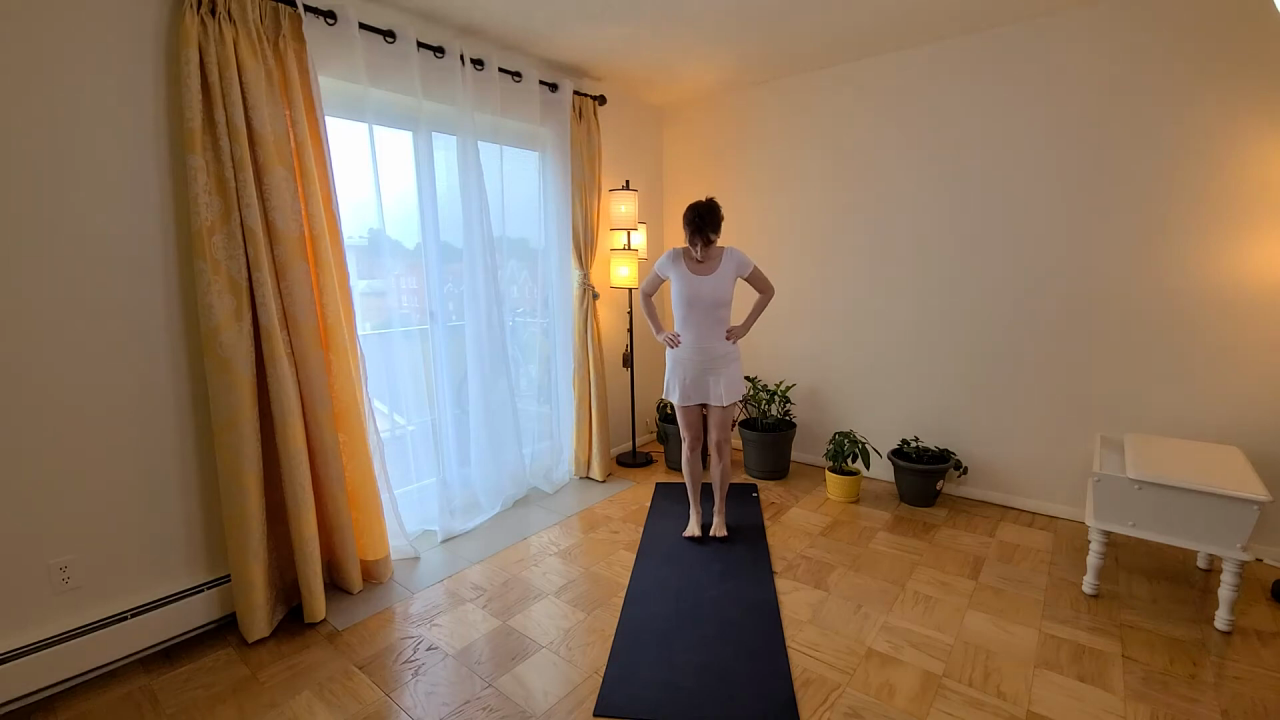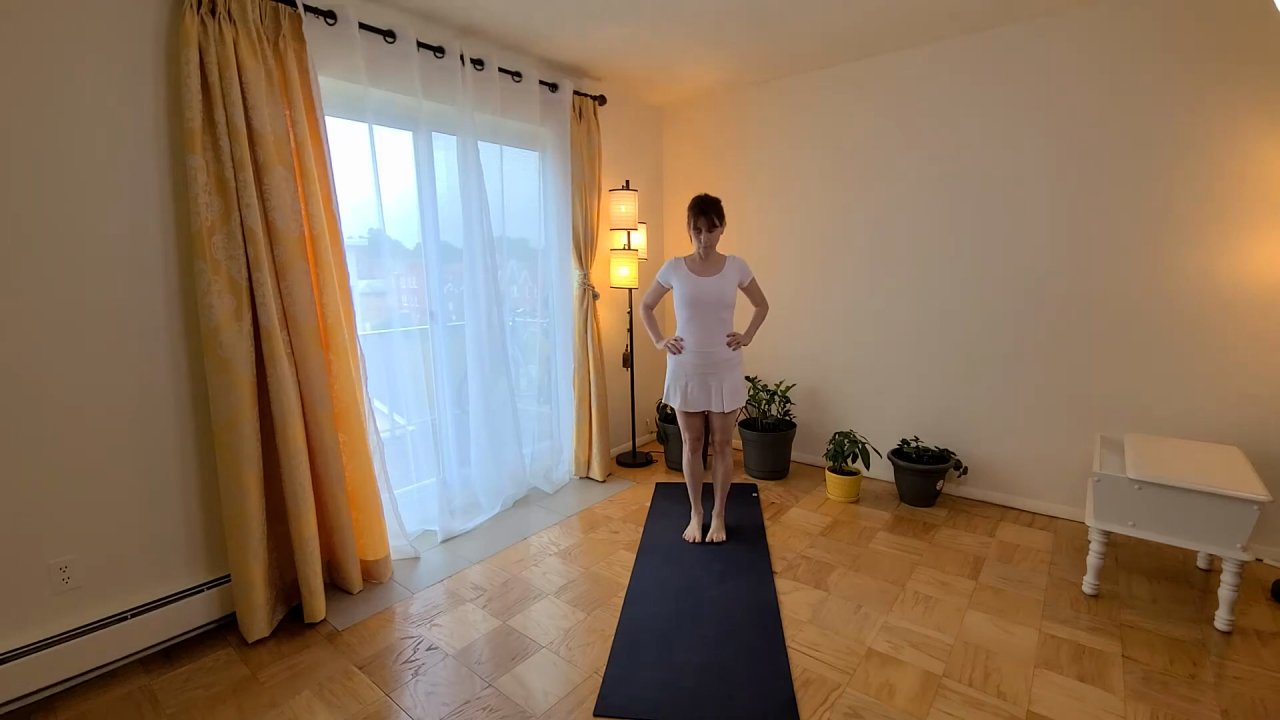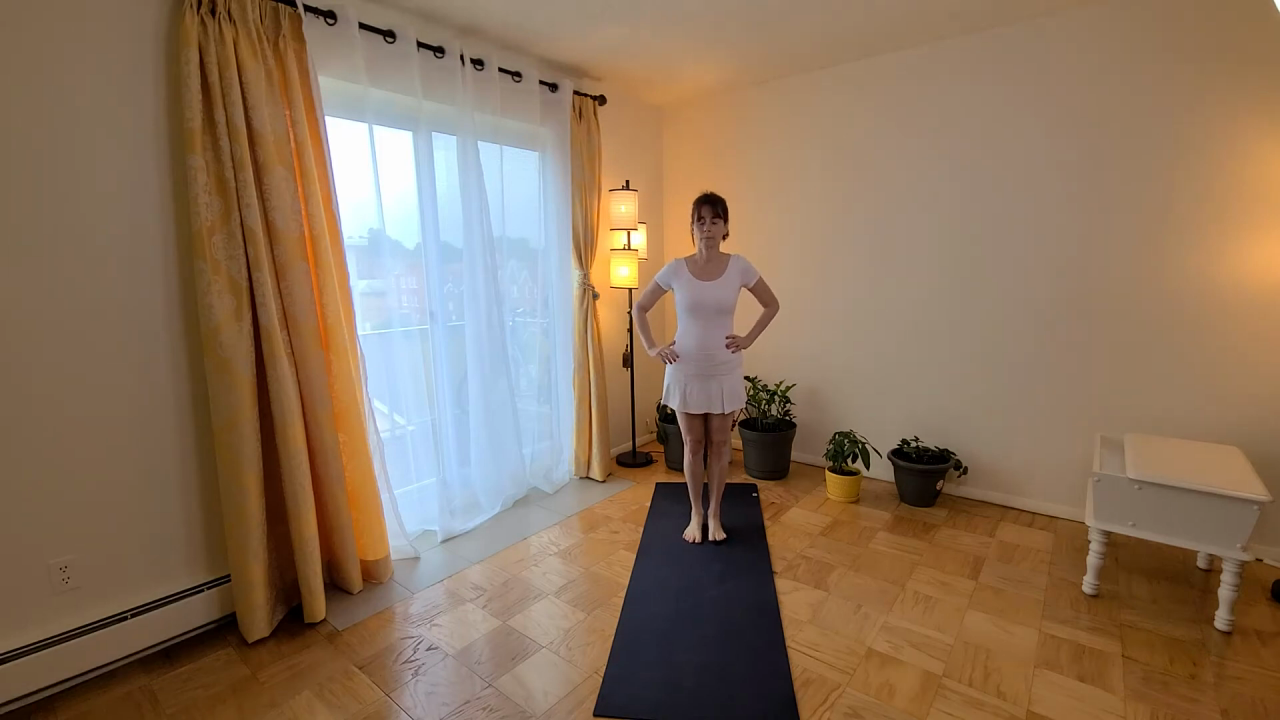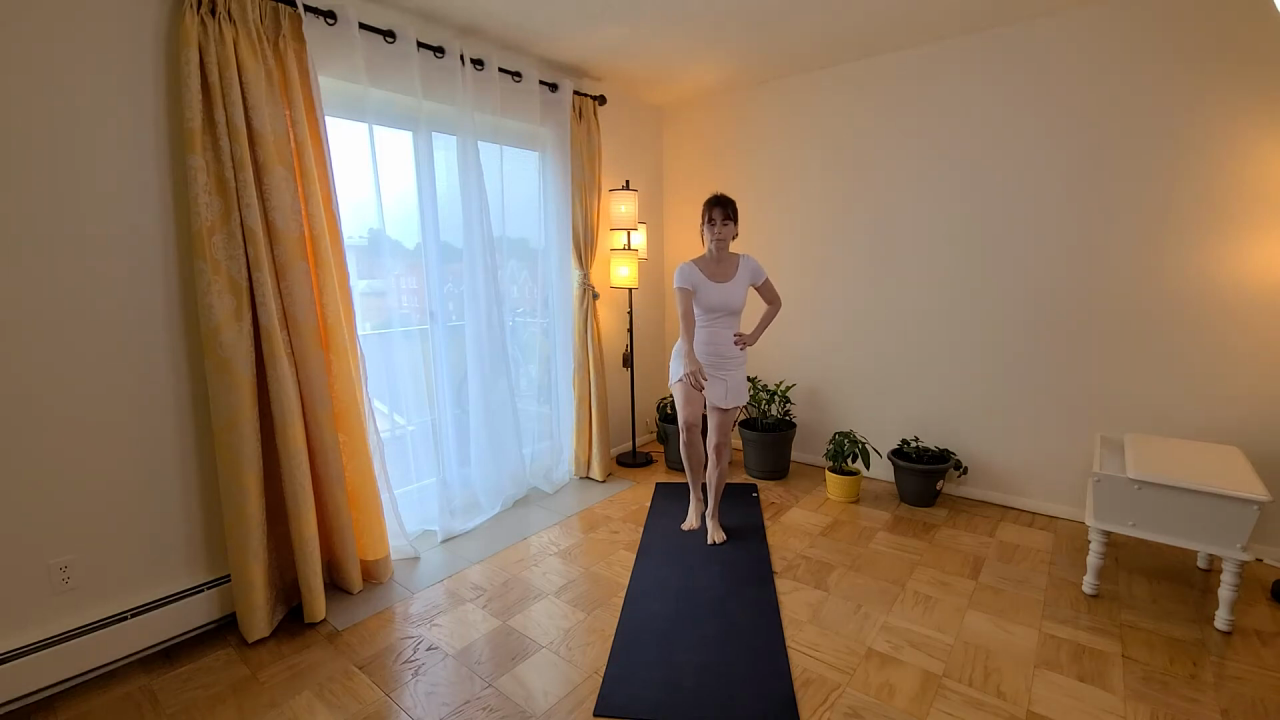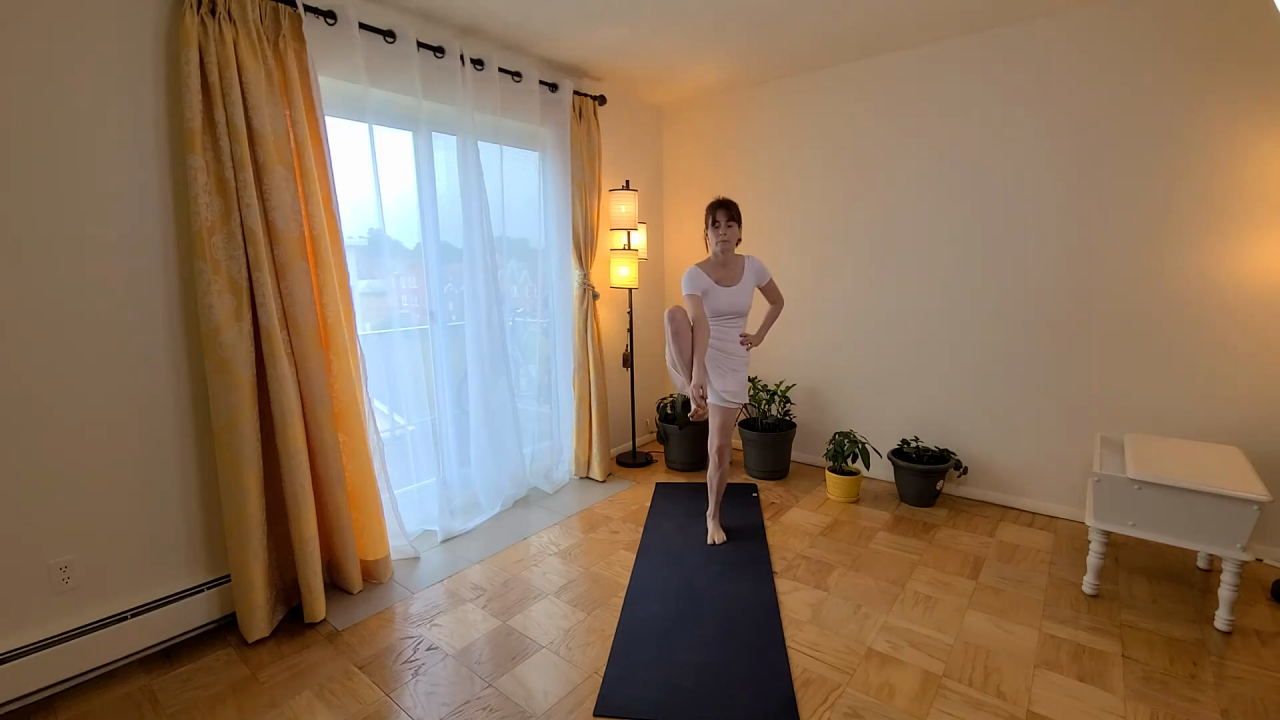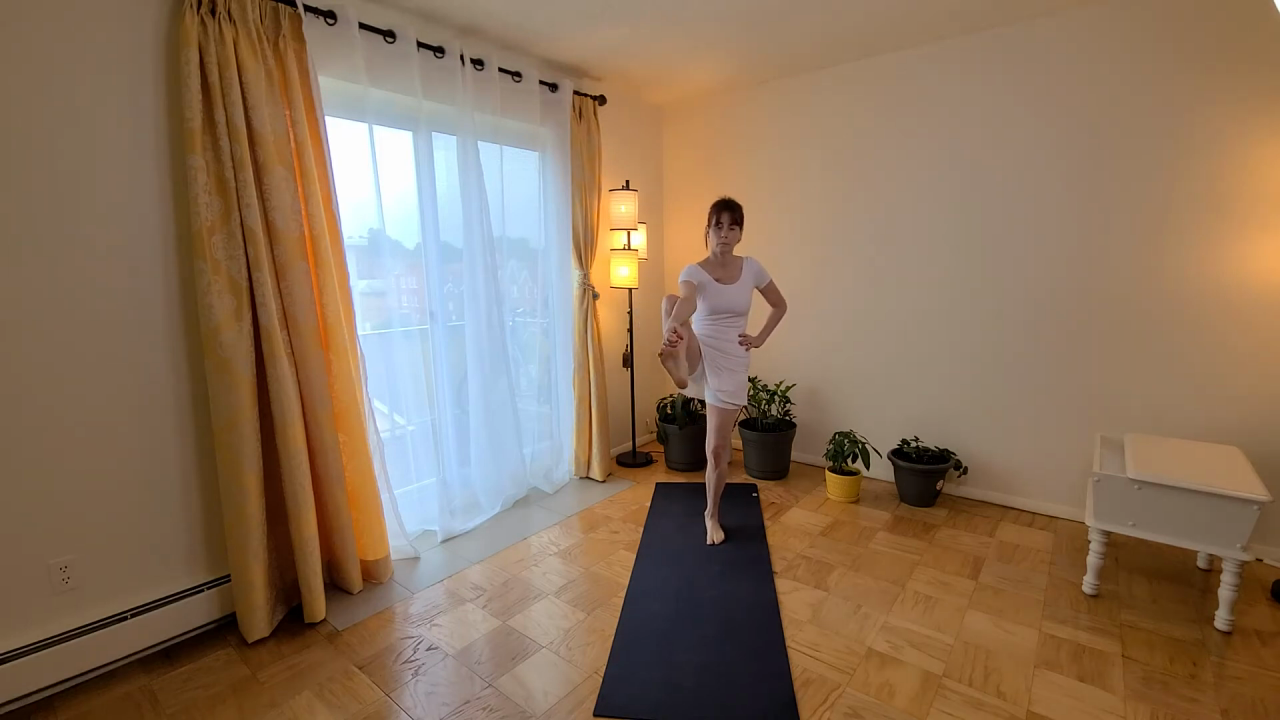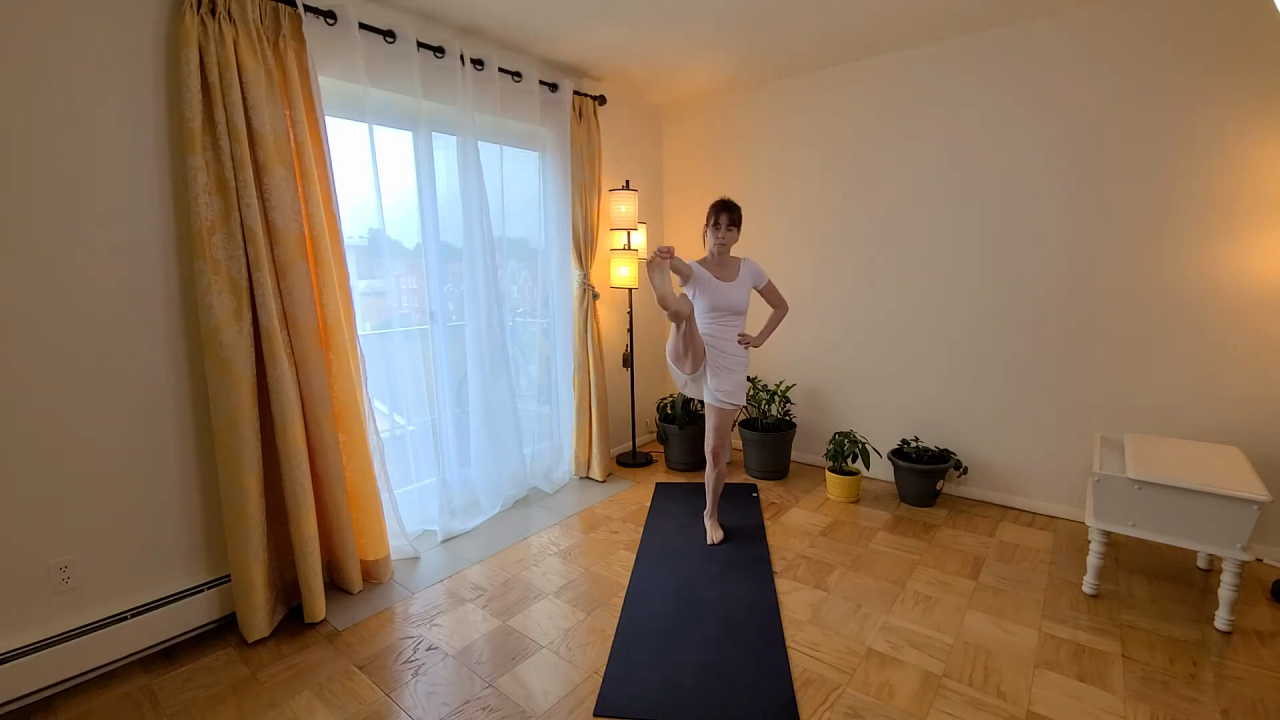
dt=0.7s
person 1, frame 1
left shoulder: (734, 259)
right shoulder: (671, 260)
left elbow: (767, 291)
right elbow: (645, 294)
left wrist: (745, 327)
right wrist: (658, 332)
left hip: (722, 366)
right hip: (683, 365)
left knee: (719, 442)
right knee: (691, 442)
left ankle: (719, 513)
right ankle: (695, 512)
person 1, frame 2
left shoulder: (736, 266)
right shoulder: (674, 268)
left elbow: (762, 306)
right elbow: (646, 306)
left wrist: (748, 336)
right wrist: (659, 340)
left hip: (725, 370)
right hip: (685, 369)
left knee: (722, 444)
right knee: (692, 444)
left ankle: (719, 516)
right ankle: (696, 514)
person 1, frame 3
left shoulder: (739, 267)
right shoulder: (675, 270)
left elbow: (772, 305)
right elbow: (640, 309)
left wrist: (749, 339)
right wrist: (652, 347)
left hip: (724, 372)
right hip: (685, 371)
left knee: (718, 445)
right knee: (693, 446)
left ankle: (714, 514)
right ankle: (695, 514)
person 1, frame 4
left shoulder: (748, 266)
right shoulder: (687, 271)
left elbow: (775, 303)
right elbow: (686, 317)
left wrist: (754, 336)
right wrist: (690, 359)
left hip: (729, 367)
right hip: (691, 361)
left knee: (719, 445)
right knee: (689, 423)
left ankle: (712, 515)
right ankle: (695, 498)
person 1, frame 5
left shoulder: (753, 267)
right shoulder: (694, 276)
left elbow: (777, 301)
right elbow: (700, 325)
left wrist: (759, 336)
right wrist: (697, 375)
left hip: (731, 365)
right hip: (693, 358)
left knee: (720, 447)
right knee: (674, 314)
left ankle: (713, 516)
right ankle: (695, 395)
person 1, frame 6
left shoulder: (751, 268)
right shoulder: (694, 272)
left elbow: (780, 305)
right elbow: (687, 303)
left wrist: (760, 339)
right wrist: (674, 326)
left hip: (730, 365)
right hip: (695, 356)
left knee: (718, 448)
right knee: (670, 301)
left ankle: (711, 515)
right ankle: (677, 365)
person 1, frame 7
left shoulder: (749, 269)
right shoulder: (694, 271)
left elbow: (781, 306)
right elbow: (680, 269)
left wrist: (759, 339)
right wrist: (666, 259)
left hip: (730, 365)
right hip: (692, 358)
left knee: (717, 447)
right knee: (683, 304)
left ankle: (711, 514)
right ankle: (669, 299)
